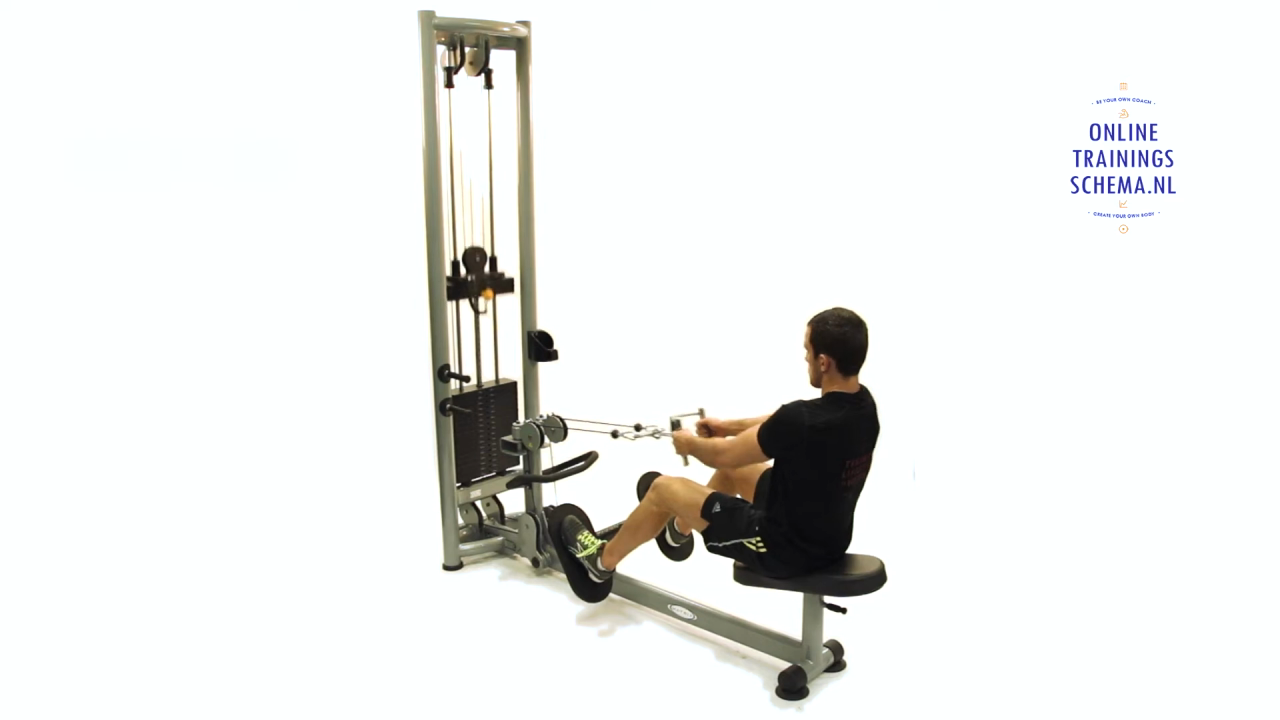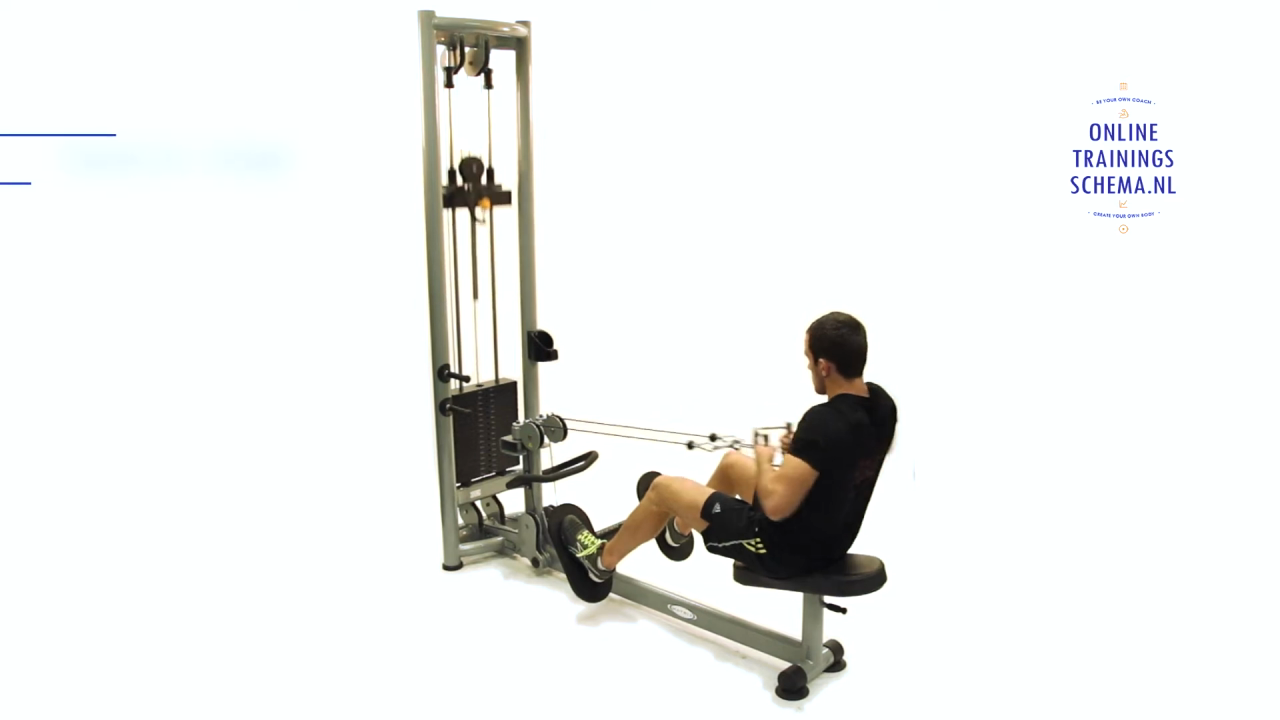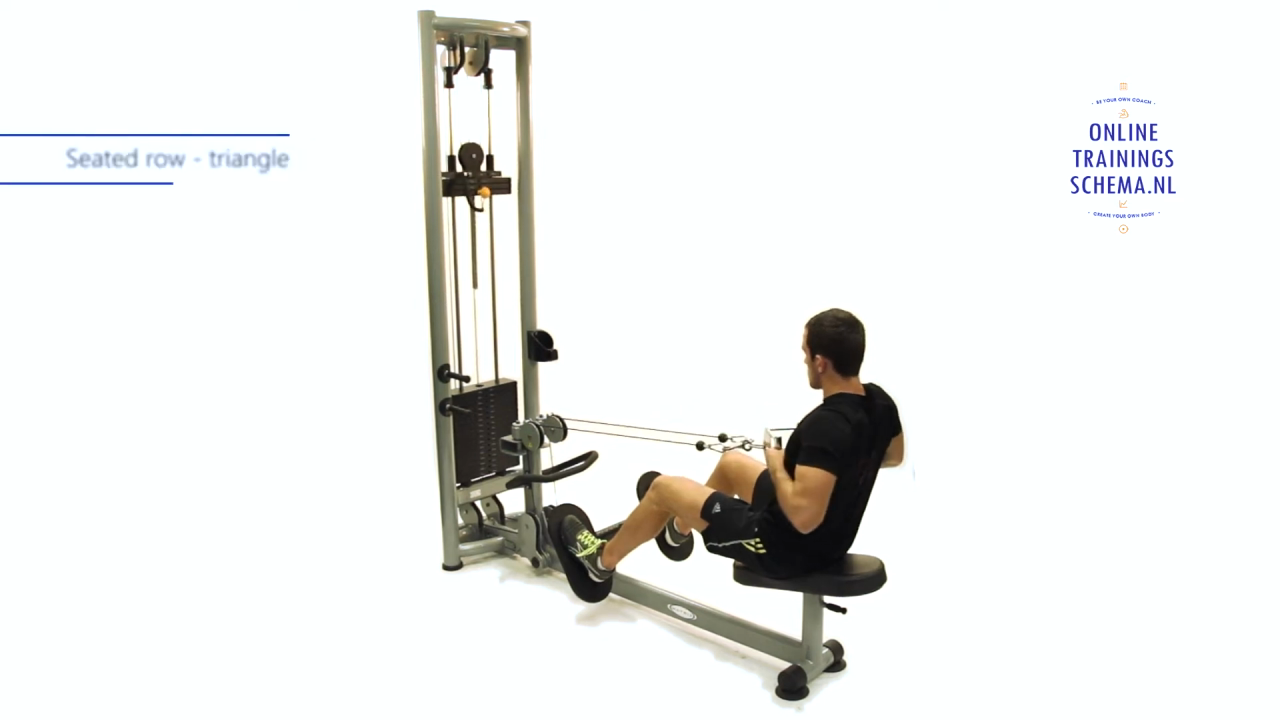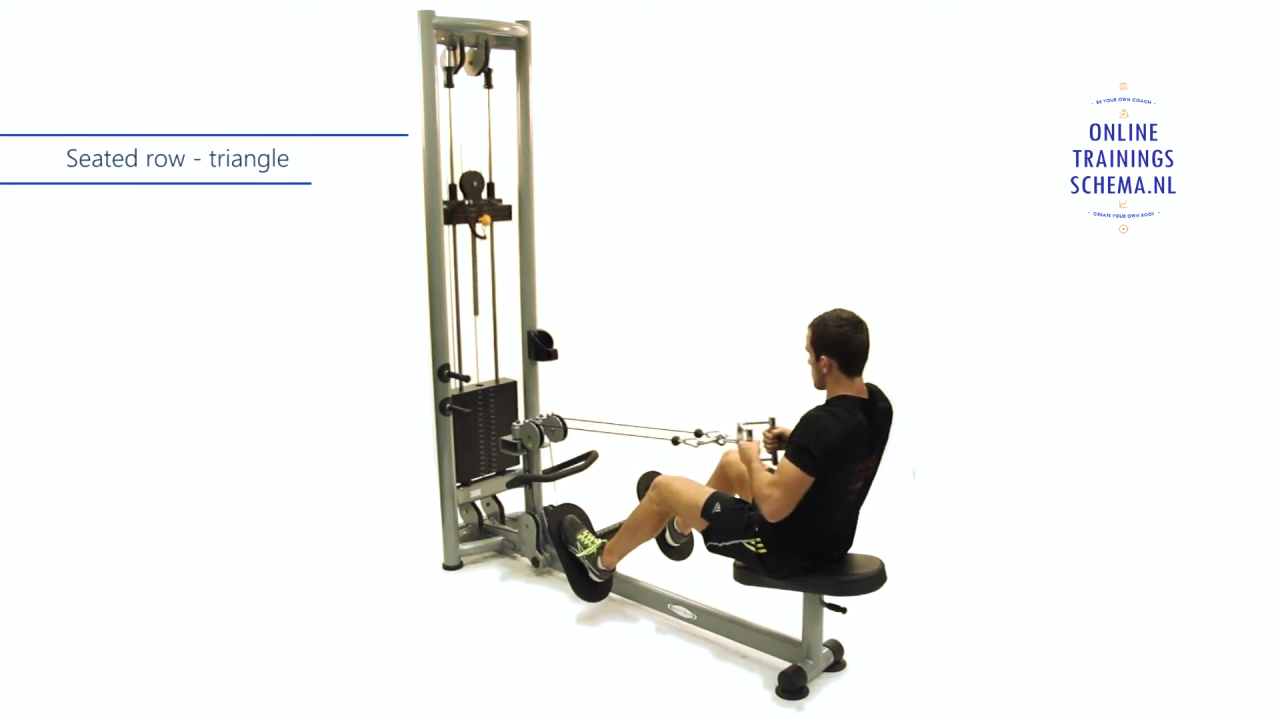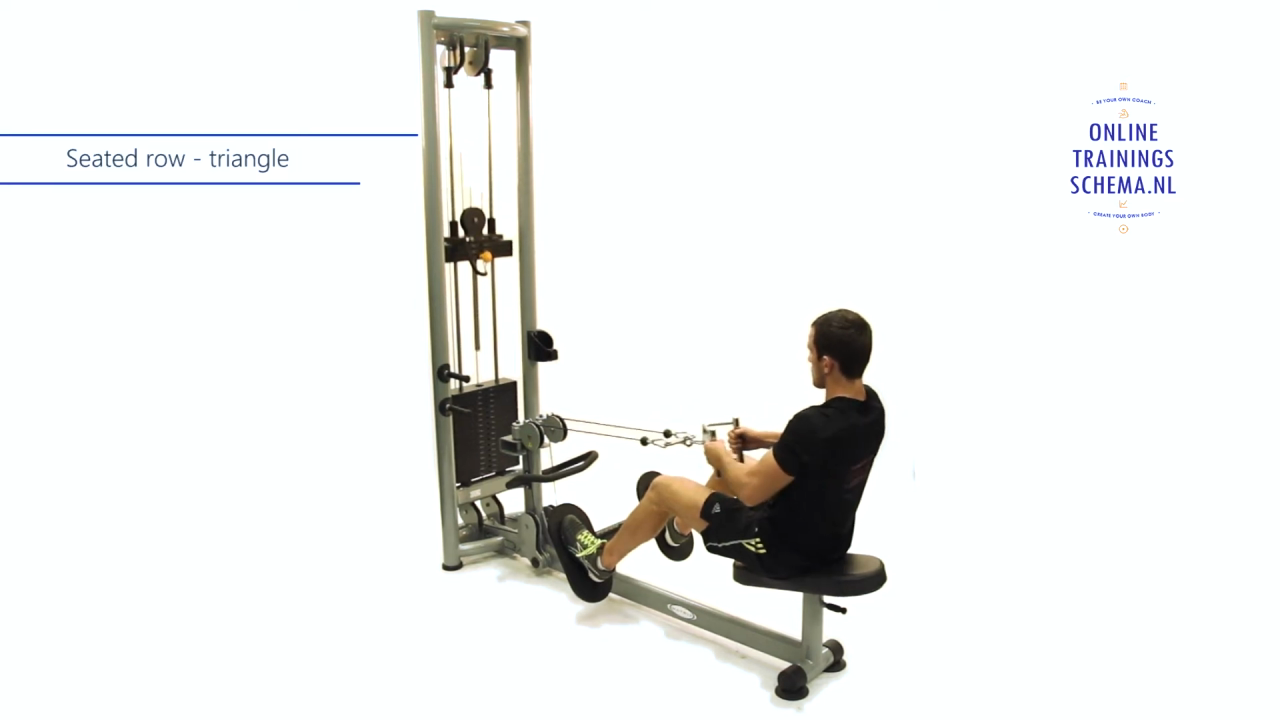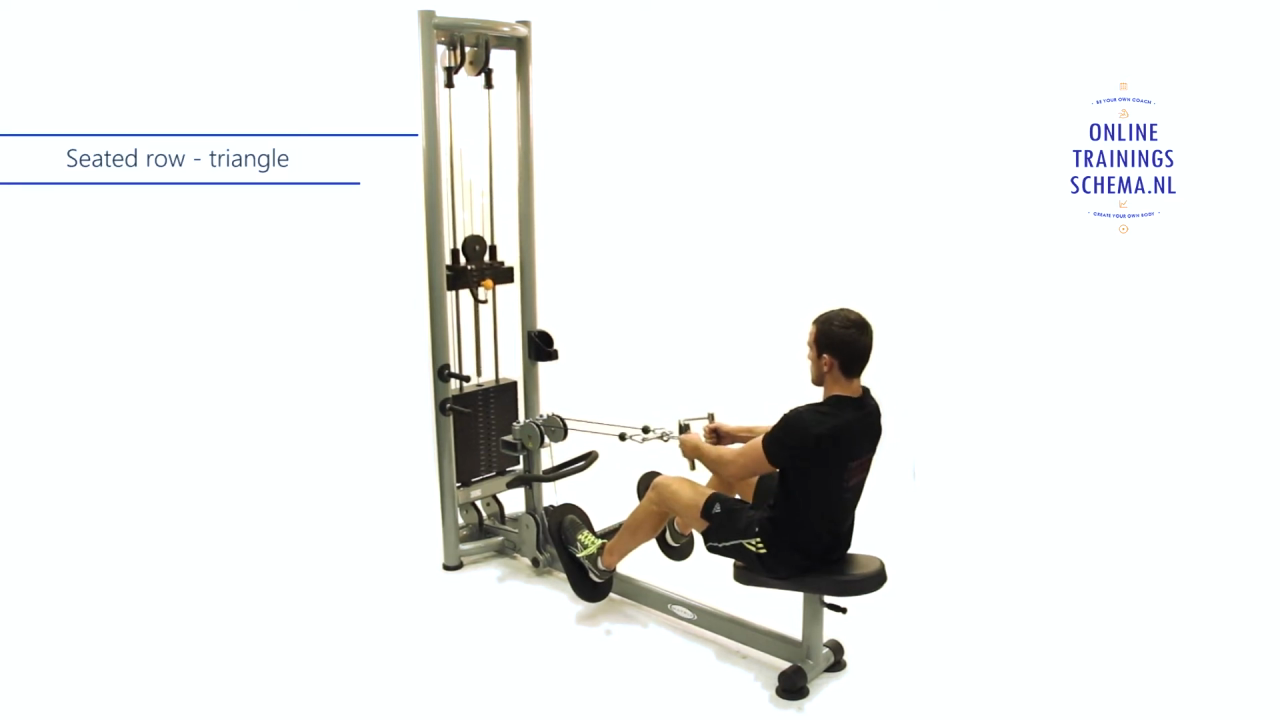
dt=0.4s
person 1, frame 1
left shoulder: (806, 418)
right shoulder: (862, 403)
left elbow: (721, 457)
left wrist: (689, 442)
right wrist: (728, 426)
left hip: (784, 548)
right hip: (829, 540)
left knee: (664, 488)
right knee: (732, 463)
left ankle: (603, 560)
right ankle: (680, 527)
person 1, frame 2
left shoulder: (824, 421)
right shoulder: (881, 403)
left elbow: (774, 503)
left wrist: (763, 462)
left hip: (785, 548)
right hip: (831, 540)
left knee: (664, 487)
right knee: (732, 463)
left ankle: (603, 560)
right ankle: (679, 529)
person 1, frame 3
left shoulder: (825, 424)
right shoulder: (880, 403)
left elbow: (803, 516)
right elbow: (894, 456)
left wrist: (777, 467)
left hip: (786, 548)
right hip: (832, 540)
left knee: (663, 487)
right knee: (731, 462)
left ankle: (603, 559)
right ankle: (678, 527)
person 1, frame 4
left shoulder: (822, 423)
right shoulder: (877, 404)
left elbow: (773, 505)
left wrist: (753, 458)
right wrist: (795, 441)
left hip: (786, 549)
right hip: (830, 539)
left knee: (663, 486)
right knee: (730, 463)
left ankle: (603, 560)
right ankle: (679, 527)
person 1, frame 5
left shoulder: (815, 424)
right shoulder: (870, 407)
left elbow: (750, 490)
left wrist: (719, 456)
right wrist: (763, 439)
left hip: (784, 548)
right hip: (828, 539)
left knee: (662, 488)
right knee: (733, 467)
left ankle: (603, 559)
right ankle: (678, 528)
person 1, frame 6
left shoulder: (810, 422)
right shoulder: (865, 407)
left elbow: (735, 467)
left wrist: (696, 448)
right wrist: (735, 432)
left hip: (784, 547)
right hip: (828, 538)
left knee: (663, 488)
right knee: (731, 459)
left ankle: (603, 560)
right ankle: (680, 527)
